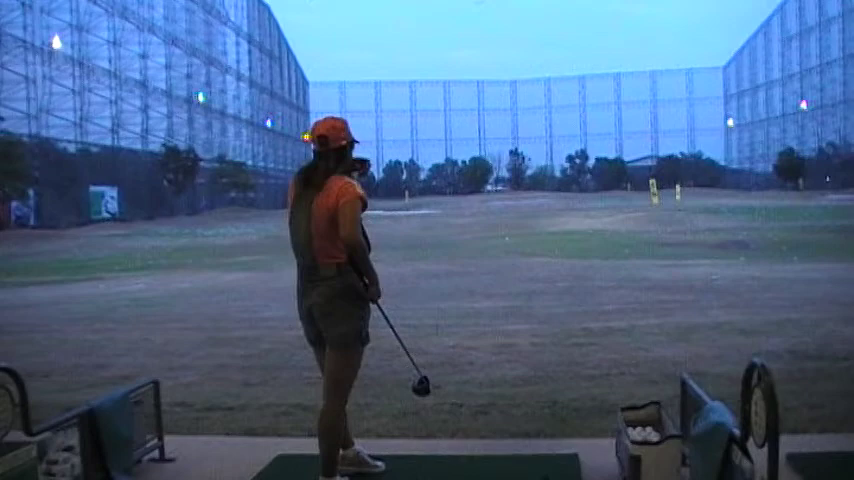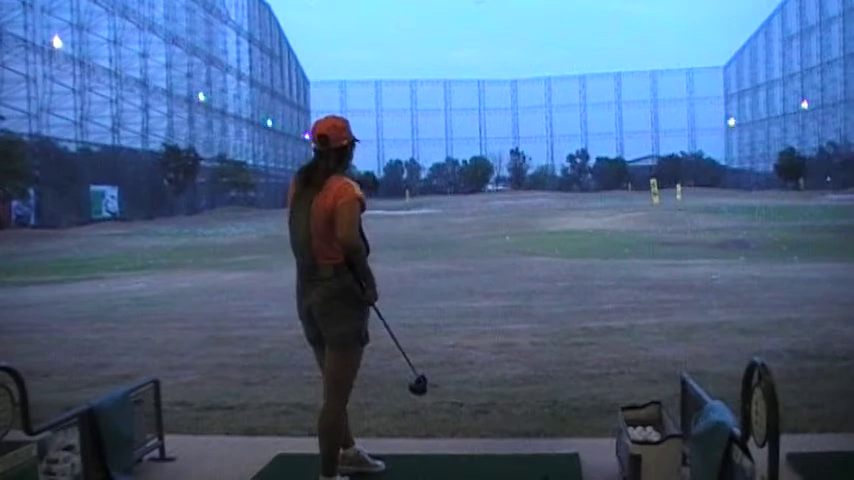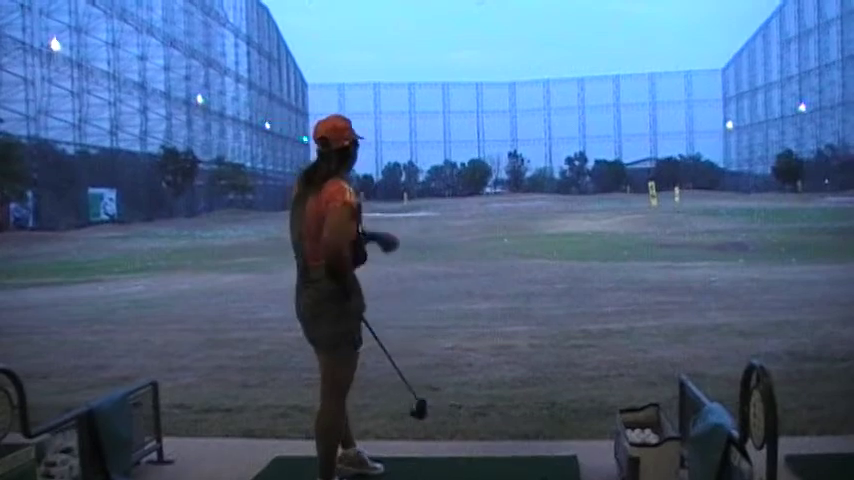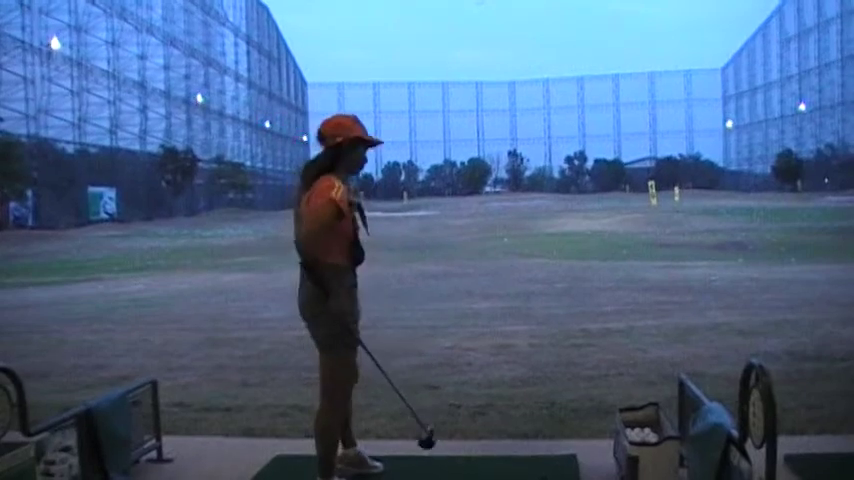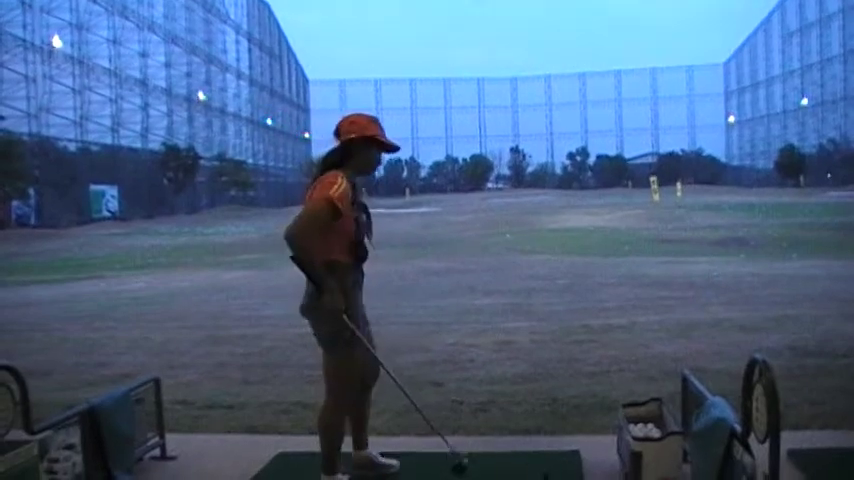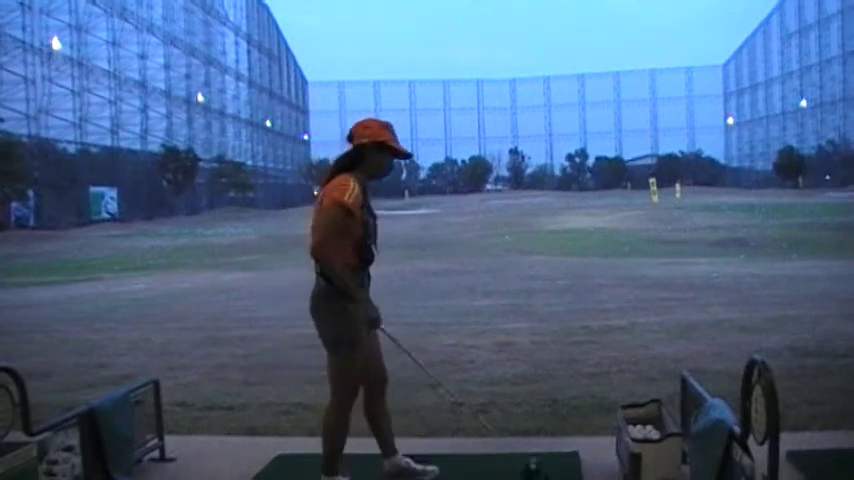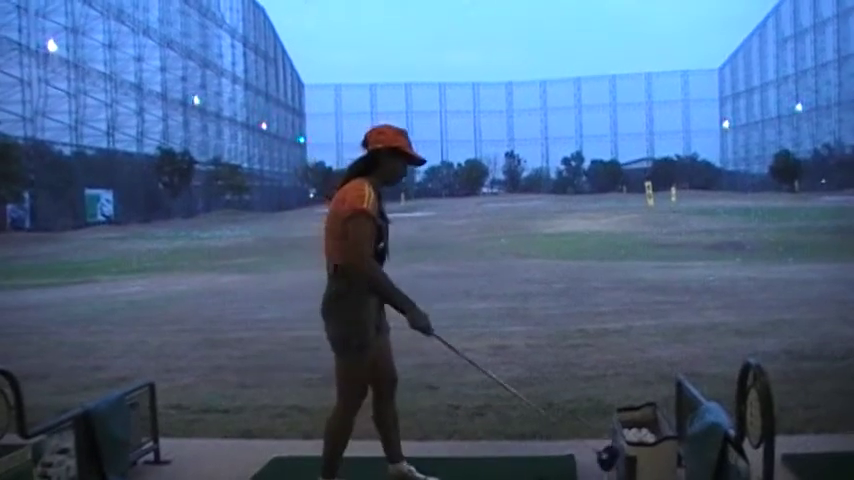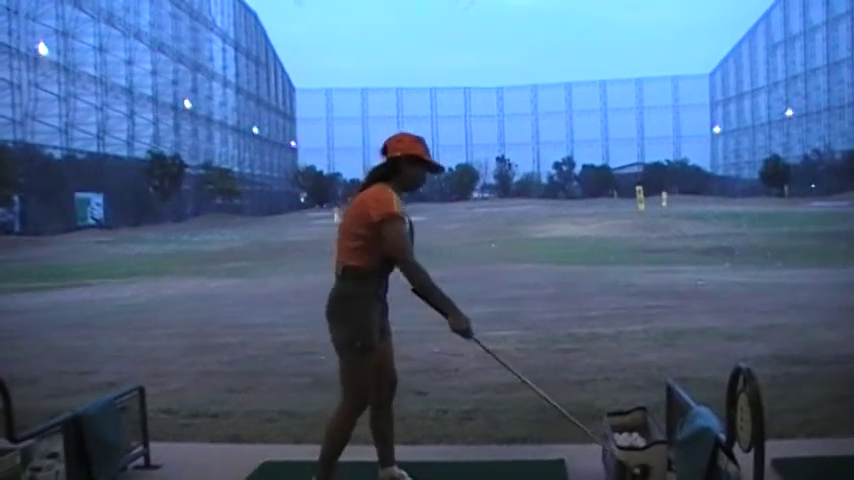
dt=0.2s
person 1, frame 1
left shoulder: (299, 186)
right shoulder: (346, 188)
right elbow: (350, 237)
right wrist: (372, 279)
left hip: (308, 293)
right hip: (341, 292)
left knee: (335, 386)
right knee: (336, 391)
person 1, frame 2
left shoulder: (299, 186)
right shoulder: (345, 189)
right elbow: (348, 240)
right wrist: (368, 281)
left hip: (308, 292)
right hip: (339, 292)
left knee: (335, 385)
right knee: (337, 391)
person 1, frame 3
left shoulder: (305, 187)
right shoulder: (340, 192)
right elbow: (333, 246)
left wrist: (371, 235)
right wrist: (352, 292)
left hip: (310, 293)
right hip: (333, 297)
left knee: (335, 385)
right knee: (334, 393)
person 1, frame 4
left shoulder: (323, 185)
right shoulder: (334, 189)
right elbow: (305, 242)
right wrist: (333, 293)
left hip: (331, 294)
right hip: (331, 297)
left knee: (344, 380)
right knee: (334, 393)
person 1, frame 5
left shoulder: (344, 186)
right shoulder: (336, 186)
right elbow: (295, 235)
right wrist: (327, 289)
left hip: (345, 294)
right hip: (334, 296)
left knee: (367, 372)
right knee: (340, 391)
person 1, frame 6
left shoulder: (352, 189)
right shoulder: (346, 190)
right elbow: (321, 250)
right wrist: (359, 299)
left hip: (351, 298)
right hip: (339, 300)
left knee: (376, 382)
right knee: (344, 394)
person 1, frame 7
left shoulder: (364, 192)
right shoulder: (362, 195)
right elbow: (364, 264)
right wrist: (411, 310)
left hip: (364, 300)
right hip: (350, 301)
left knee: (386, 385)
right knee: (351, 397)
person 1, frame 8
left shoulder: (377, 195)
right shoulder: (383, 198)
right elbow: (408, 264)
right wrist: (452, 311)
left hip: (368, 301)
right hip: (355, 303)
left knee: (385, 388)
right knee: (355, 400)
